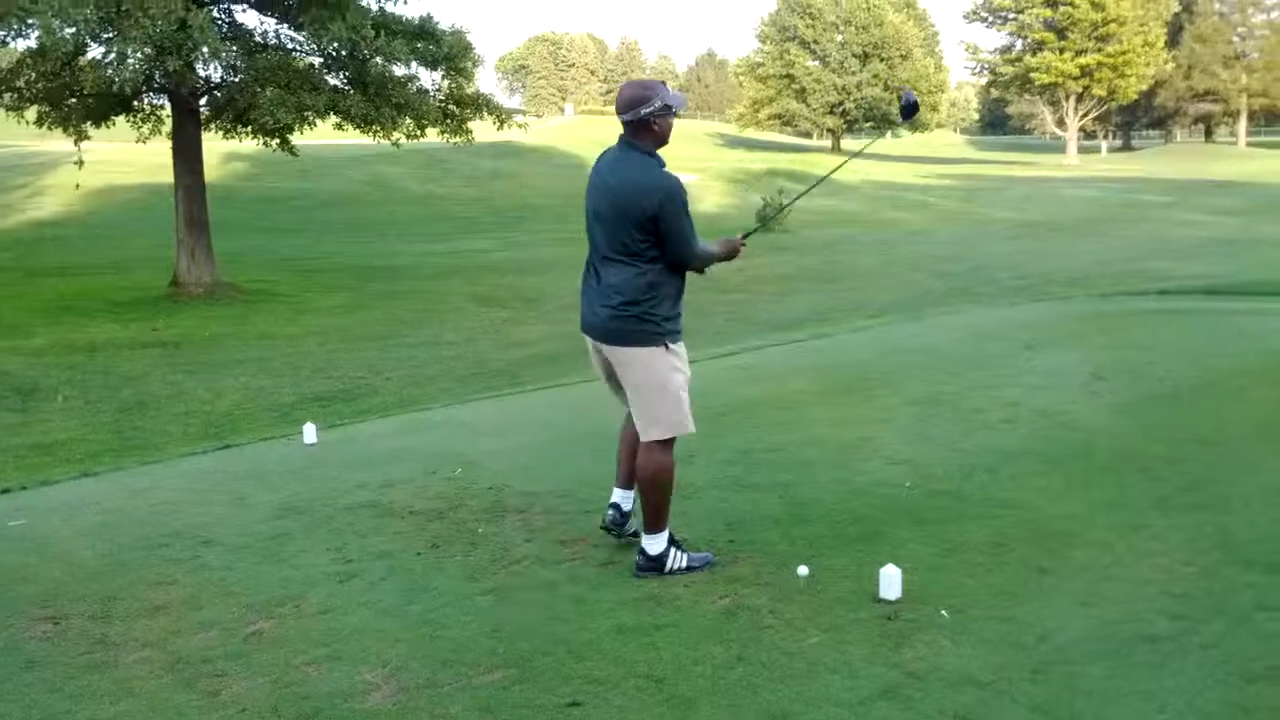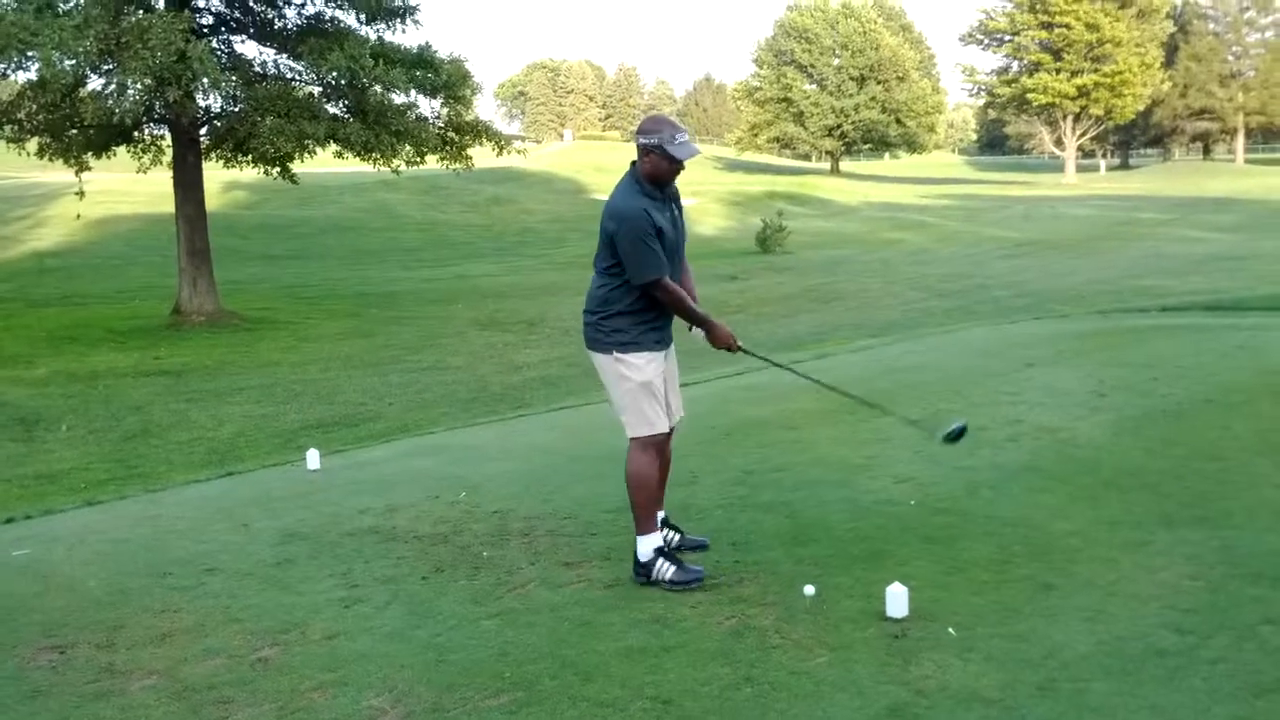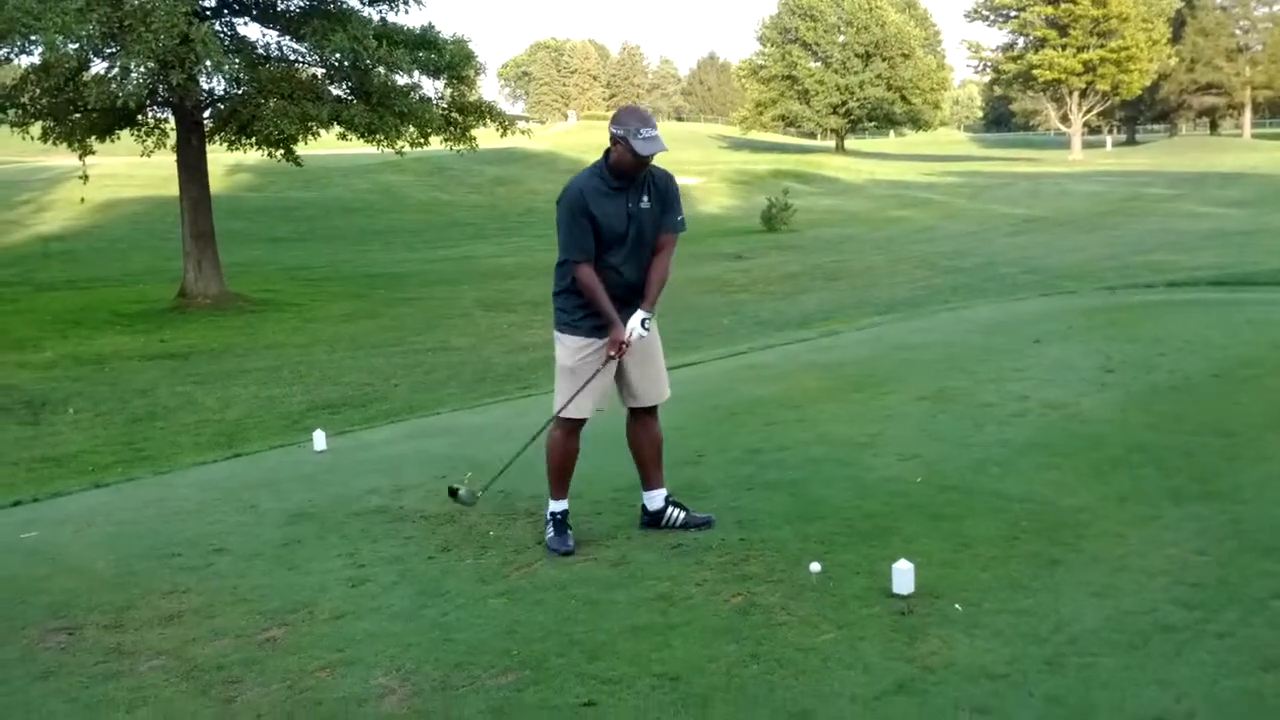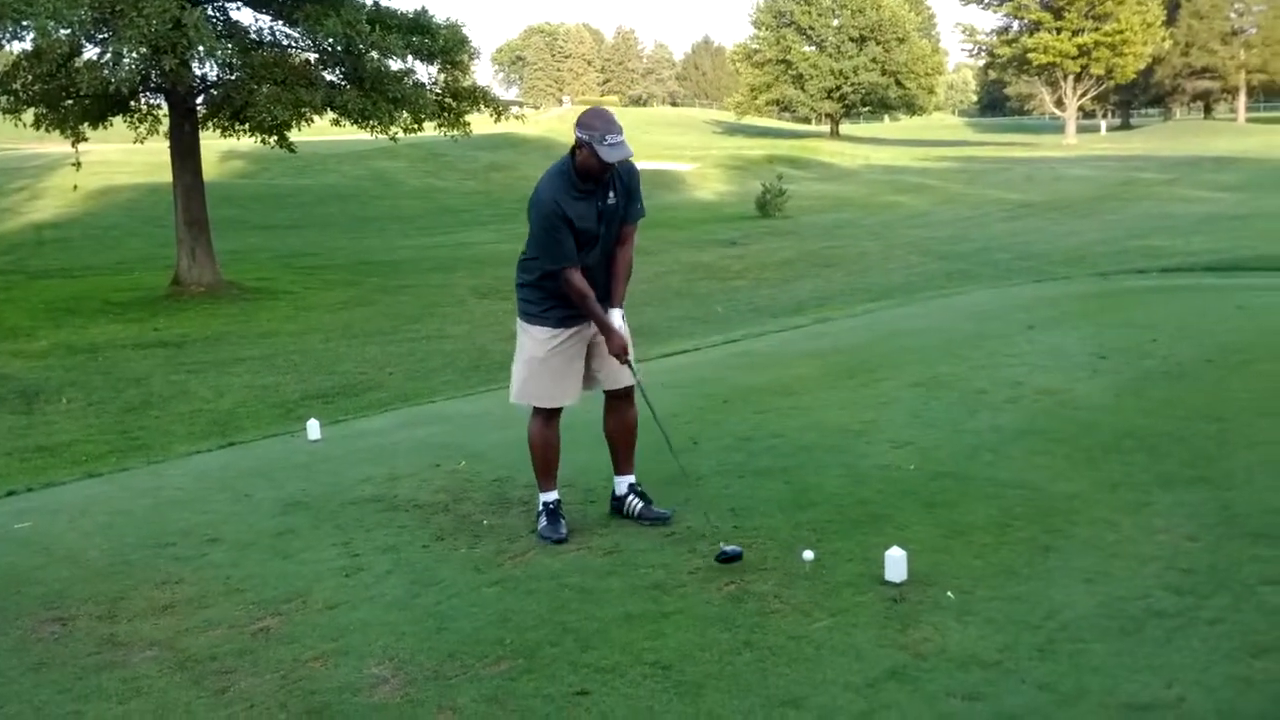
dt=0.5s
person 1, frame 1
left shoulder: (606, 163)
right shoulder: (661, 185)
right elbow: (688, 257)
left wrist: (701, 252)
right wrist: (721, 251)
left hip: (602, 318)
right hip: (643, 327)
left knee: (640, 420)
right knee: (659, 434)
left ankle: (622, 505)
right ankle: (655, 549)
person 1, frame 2
left shoulder: (666, 192)
right shoulder: (630, 211)
left elbow: (679, 262)
right elbow: (658, 285)
left wrist: (698, 311)
right wrist: (708, 325)
left hip: (655, 333)
right hip: (623, 338)
left knee: (662, 431)
right knee: (647, 437)
left ankle: (653, 524)
right ankle: (648, 554)
person 1, frame 3
left shoulder: (662, 184)
right shoulder: (579, 193)
left elbow: (663, 252)
right elbow: (580, 268)
left wrist: (643, 313)
right wrist: (613, 325)
left hip: (636, 314)
right hip: (583, 321)
left knee: (646, 408)
right knee: (572, 416)
left ankle: (656, 504)
right ankle: (557, 513)
person 1, frame 4
left shoulder: (626, 174)
right shoulder: (549, 196)
left elbow: (624, 245)
right elbow: (568, 273)
left wrist: (616, 312)
right wrist: (606, 333)
left hip: (603, 302)
right hip: (549, 309)
left knee: (622, 392)
right knee: (547, 407)
left ankle: (624, 491)
right ankle: (548, 503)
